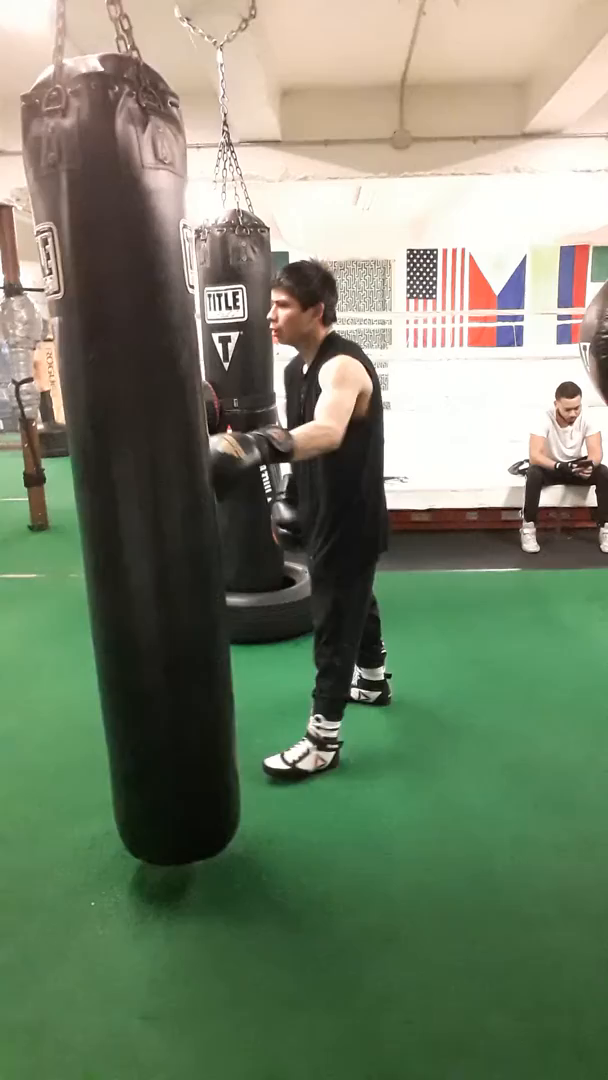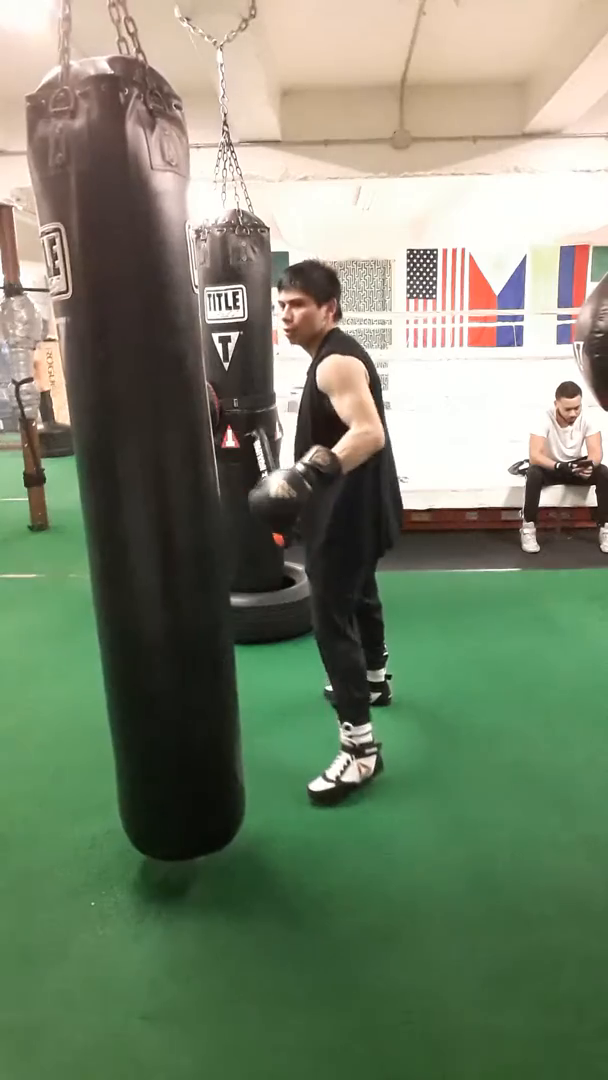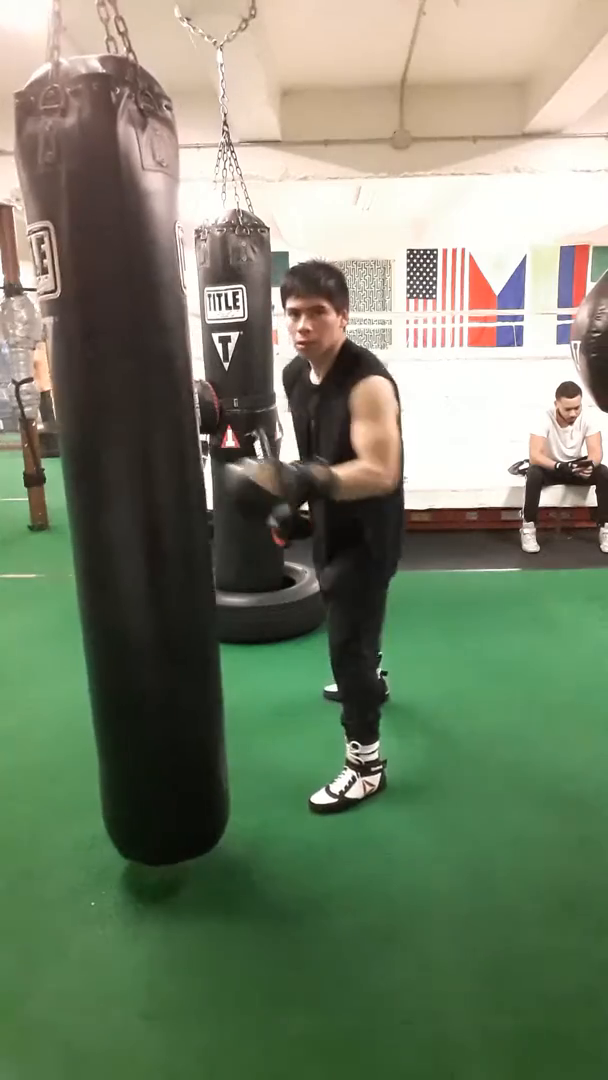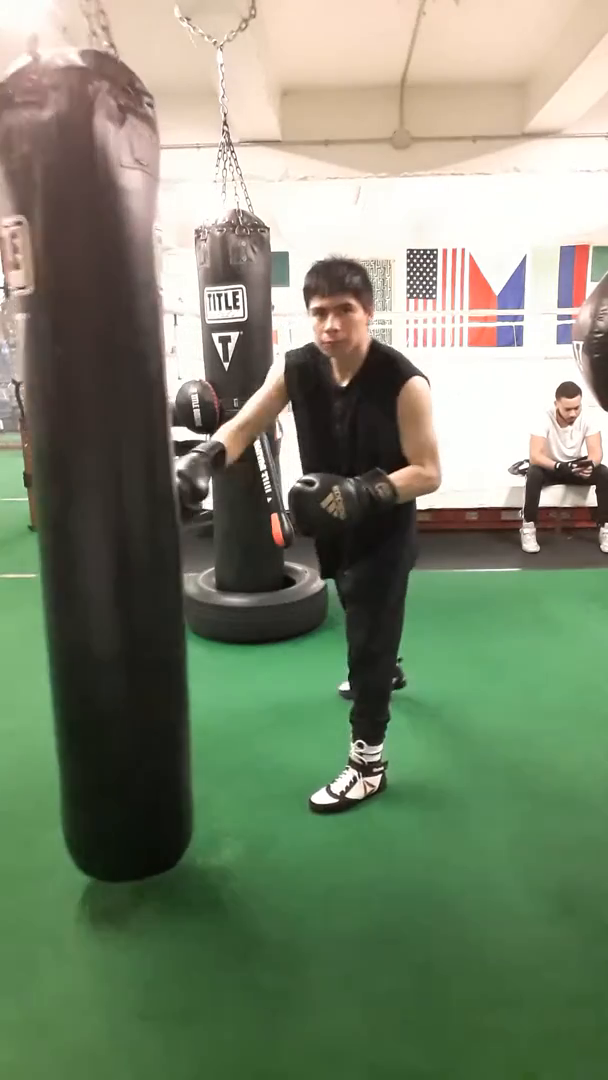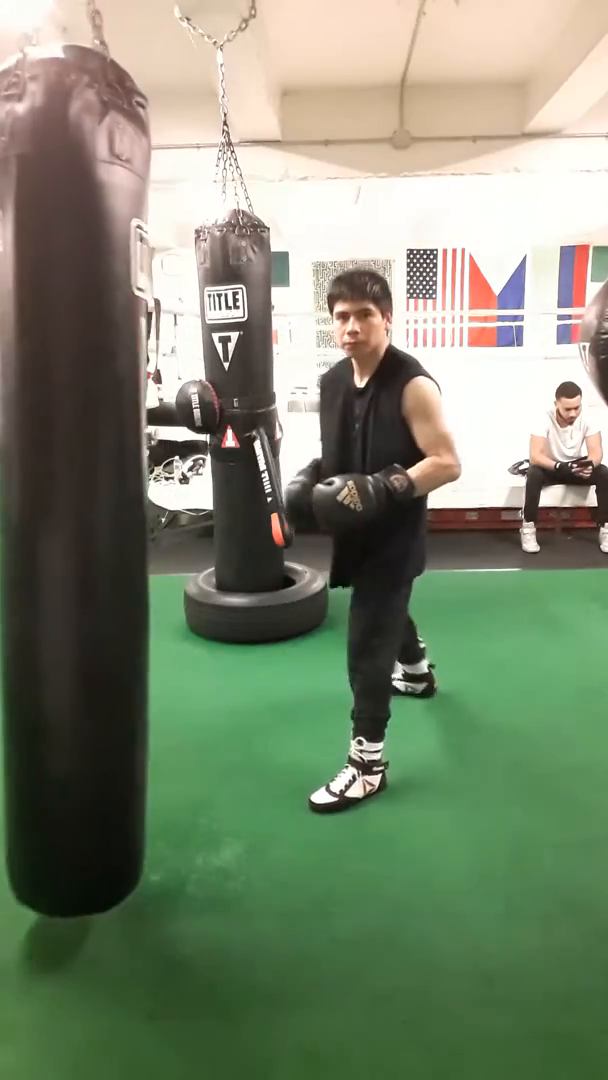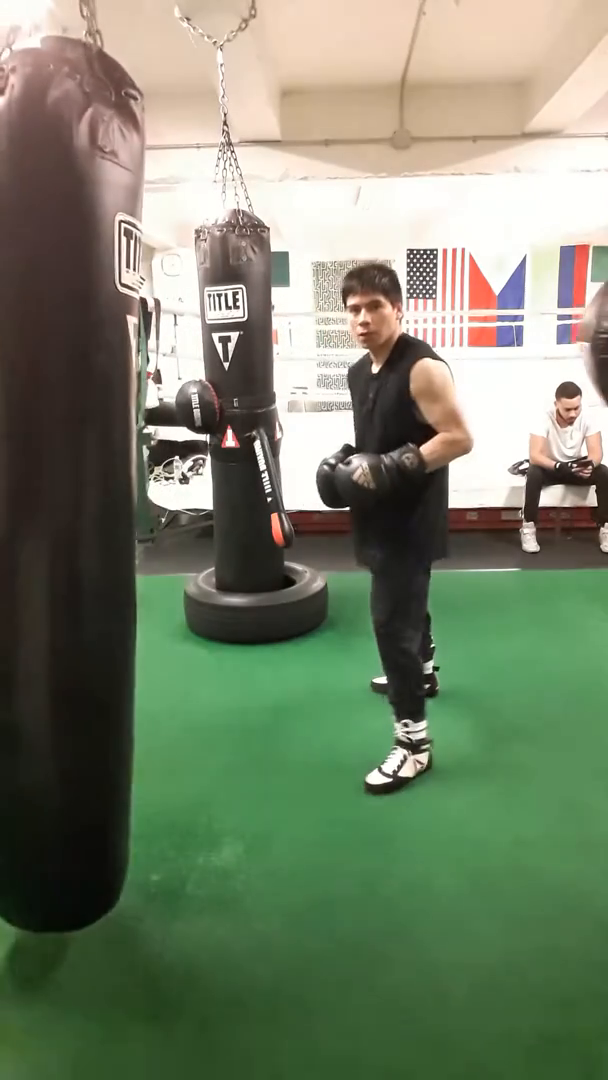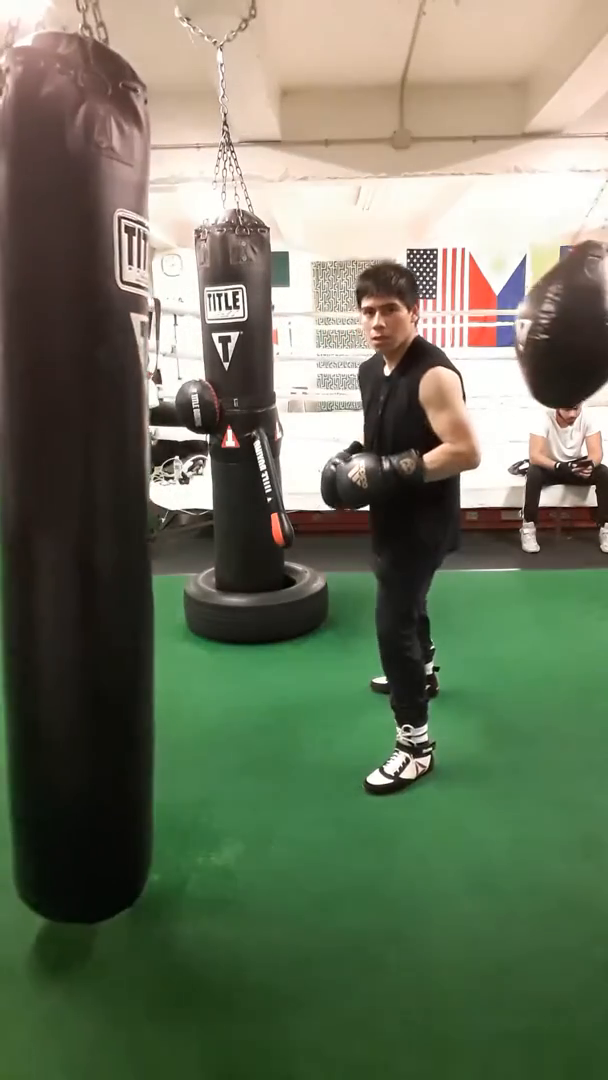
dt=0.3s
person 1, frame 1
left shoulder: (342, 365)
right shoulder: (299, 367)
left elbow: (328, 433)
left wrist: (250, 446)
right wrist: (297, 501)
left hip: (350, 515)
right hip: (328, 508)
left knee: (332, 621)
right knee: (355, 598)
left ankle: (323, 739)
right ankle: (372, 679)
person 1, frame 2
left shoulder: (336, 360)
right shoulder: (334, 356)
left elbow: (368, 434)
left wrist: (303, 475)
right wrist: (304, 475)
left hip: (346, 512)
right hip: (356, 508)
left knee: (332, 619)
right knee: (359, 596)
left ankle: (360, 746)
right ankle: (374, 679)
person 1, frame 3
left shoulder: (368, 382)
right shoulder: (295, 373)
left elbow: (382, 474)
left wrist: (294, 479)
right wrist: (284, 481)
left hip: (366, 533)
right hip: (328, 527)
left knee: (348, 637)
right knee: (350, 623)
left ankle: (365, 764)
right ankle: (370, 680)
person 1, frame 4
left shoulder: (404, 384)
right shoulder: (298, 368)
left elbow: (427, 473)
right elbow: (243, 426)
left wrist: (361, 495)
right wrist: (198, 464)
left hip: (384, 535)
right hip: (336, 530)
left knee: (368, 640)
right knee: (364, 623)
left ankle: (367, 765)
right ankle: (385, 670)
person 1, frame 5
left shoulder: (412, 385)
right shoulder: (333, 382)
left elbow: (447, 463)
left wrist: (379, 490)
right wrist: (309, 481)
left hip: (393, 533)
right hip: (357, 530)
left knee: (366, 638)
right knee: (385, 610)
left ankle: (365, 764)
right ankle: (416, 670)
person 1, frame 6
left shoulder: (421, 366)
right shoulder: (359, 372)
left elbow: (459, 437)
left wrist: (395, 466)
right wrist: (345, 462)
left hip: (412, 515)
right hip: (380, 512)
left knee: (392, 615)
right knee: (406, 598)
left ankle: (413, 740)
right ankle: (420, 669)
person 1, frame 7
left shoulder: (433, 374)
right shoulder: (371, 370)
left elbow: (466, 452)
left wrist: (391, 471)
right wrist: (351, 461)
left hip: (421, 522)
right hip: (391, 518)
left knee: (393, 624)
right knee: (405, 604)
left ankle: (415, 744)
right ankle: (421, 671)
